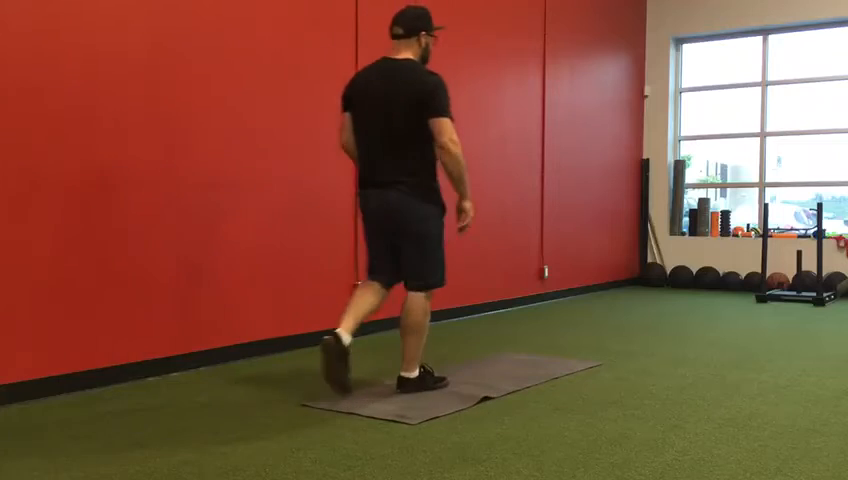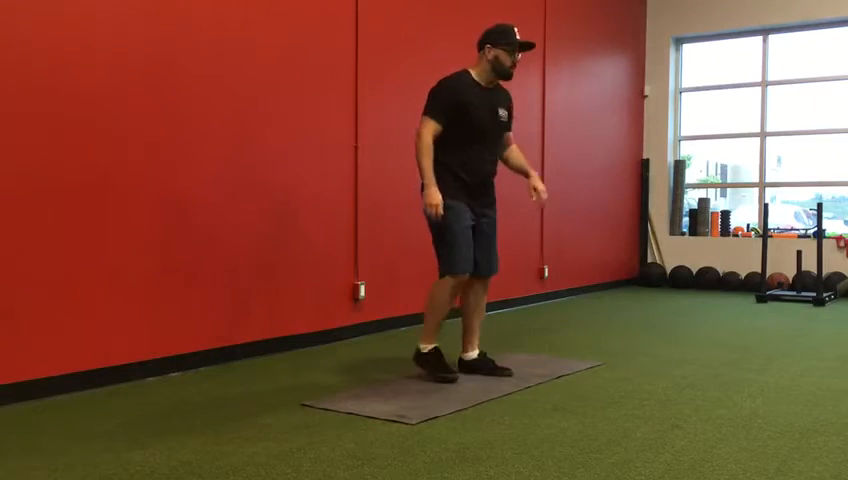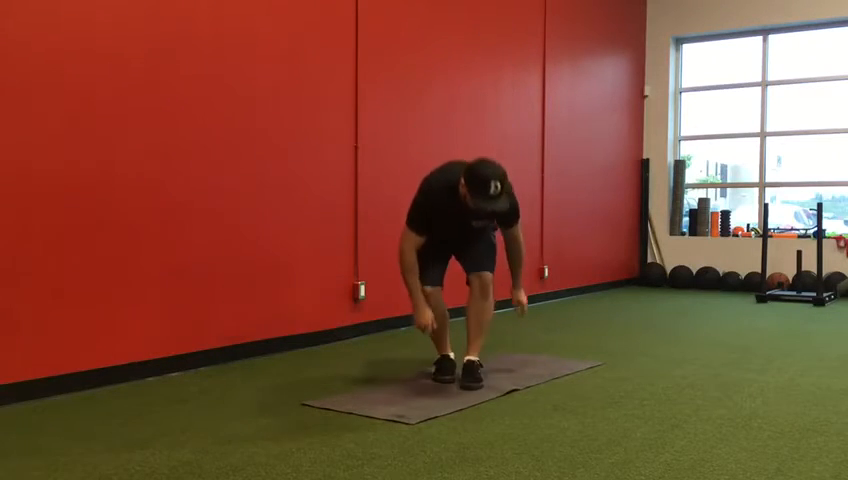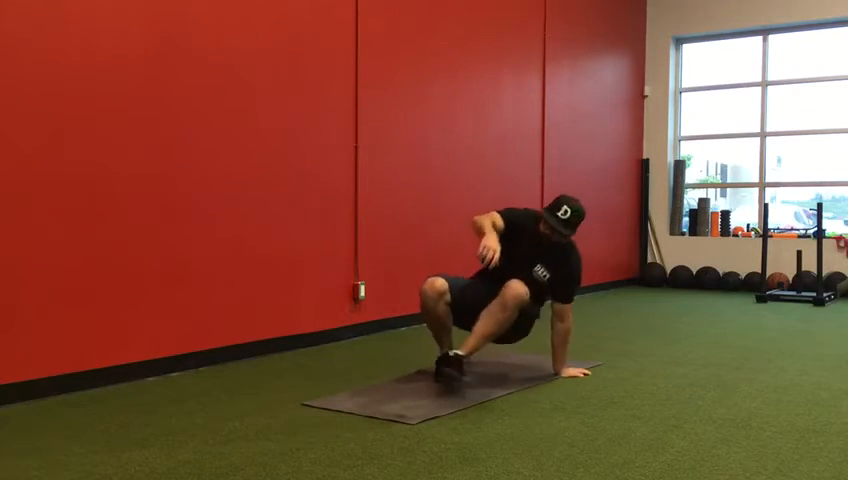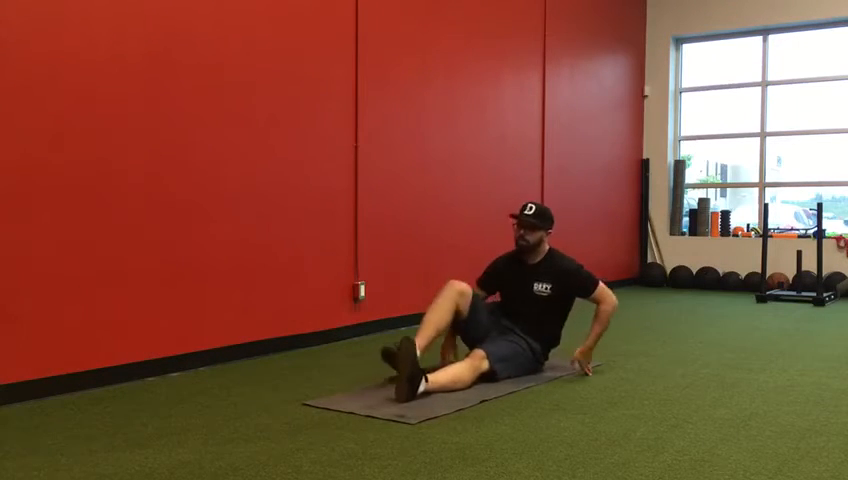
dt=1s
person 1, frame 1
left shoulder: (359, 81)
right shoulder: (427, 82)
left elbow: (346, 141)
right elbow: (447, 144)
right wrist: (464, 197)
left hip: (373, 195)
right hip: (416, 199)
left knee: (380, 279)
right knee: (420, 287)
left ankle: (339, 338)
right ankle: (412, 373)
person 1, frame 2
left shoulder: (503, 98)
right shoulder: (452, 88)
left elbow: (506, 145)
right elbow: (425, 136)
left wrist: (530, 174)
right wrist: (430, 186)
left hip: (483, 199)
right hip: (450, 198)
left knee: (481, 277)
right knee: (455, 274)
left ankle: (471, 355)
right ankle: (426, 348)
person 1, frame 3
left shoulder: (503, 197)
right shoulder: (435, 190)
left elbow: (513, 238)
right elbow: (407, 249)
left wrist: (517, 286)
right wrist: (420, 306)
left hip: (476, 233)
right hip: (434, 232)
left knee: (483, 281)
right knee: (430, 291)
left ankle: (472, 360)
right ankle: (445, 356)
person 1, frame 4
left shoulder: (569, 261)
right shoulder: (524, 220)
left elbow: (561, 317)
right elbow: (480, 221)
left wrist: (560, 367)
right wrist: (490, 235)
left hip: (517, 317)
left knee: (515, 290)
right knee: (432, 288)
left ankle: (459, 355)
right ankle: (449, 358)
person 1, frame 5
left shoulder: (565, 270)
right shoulder: (505, 263)
left elbow: (608, 301)
right elbow: (478, 299)
left wrist: (586, 348)
right wrist: (449, 339)
left hip: (527, 345)
left knee: (479, 358)
right knee: (456, 289)
left ankle: (419, 383)
right ankle: (411, 356)
